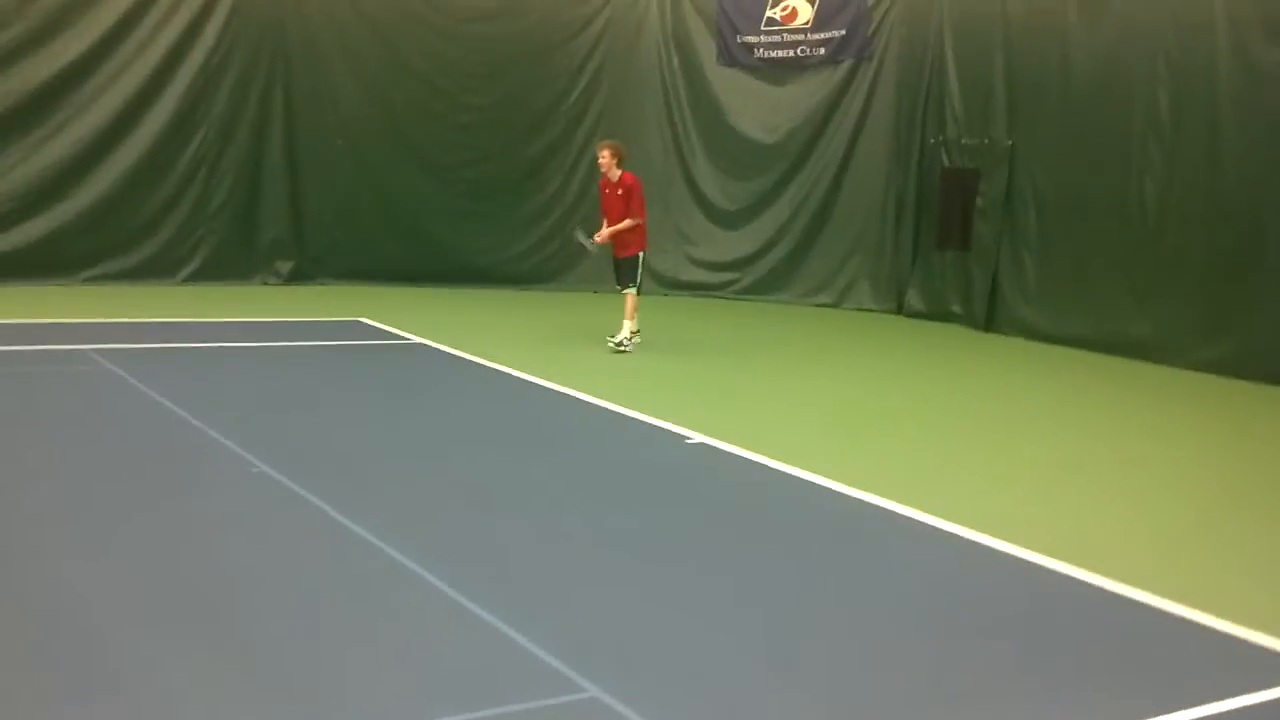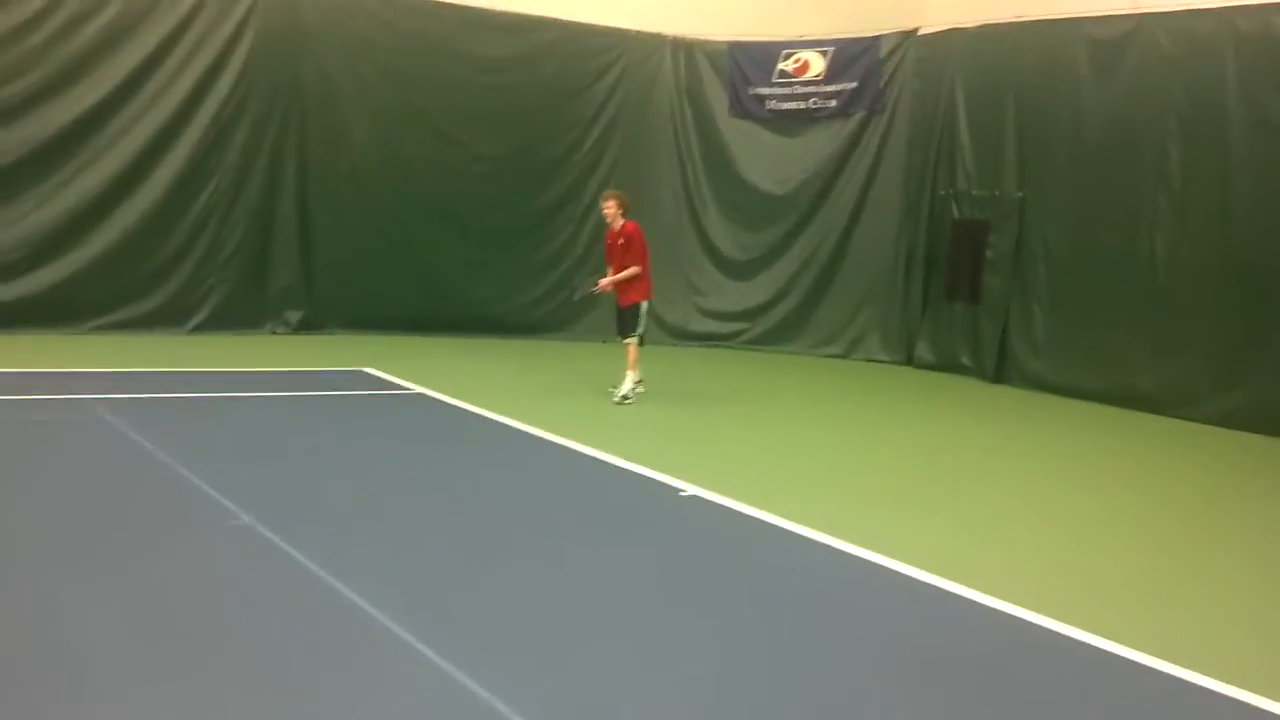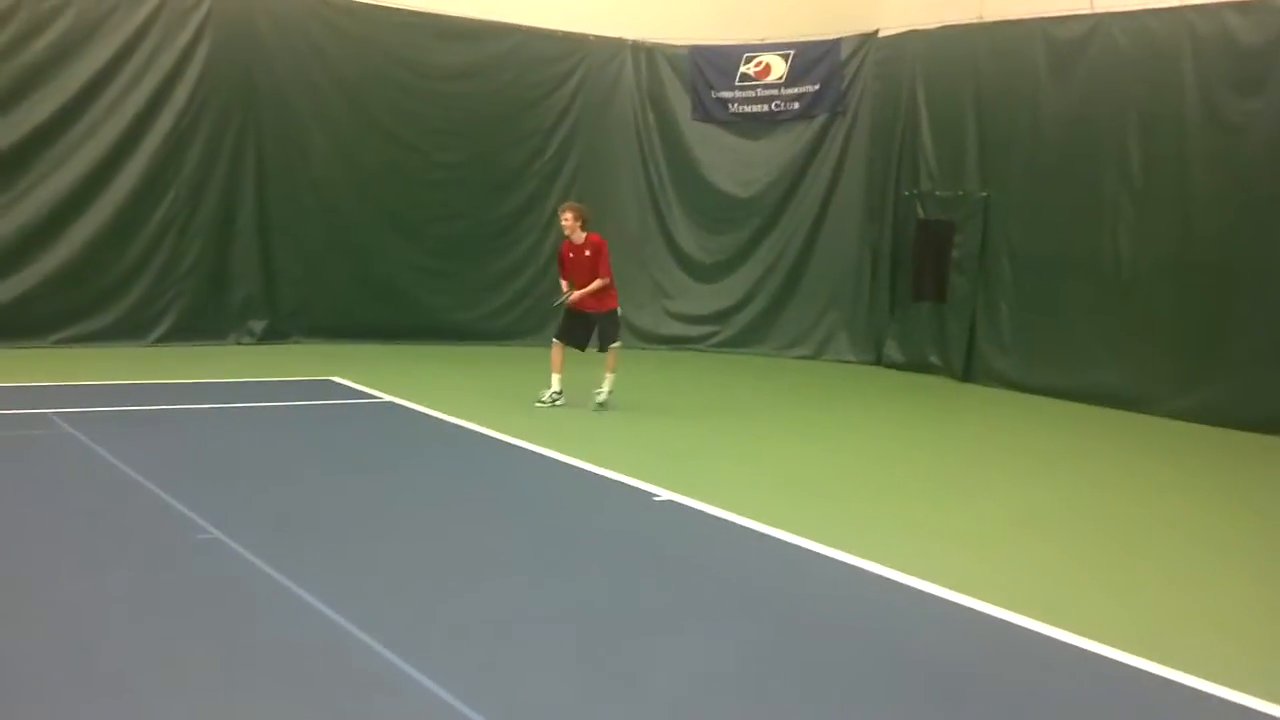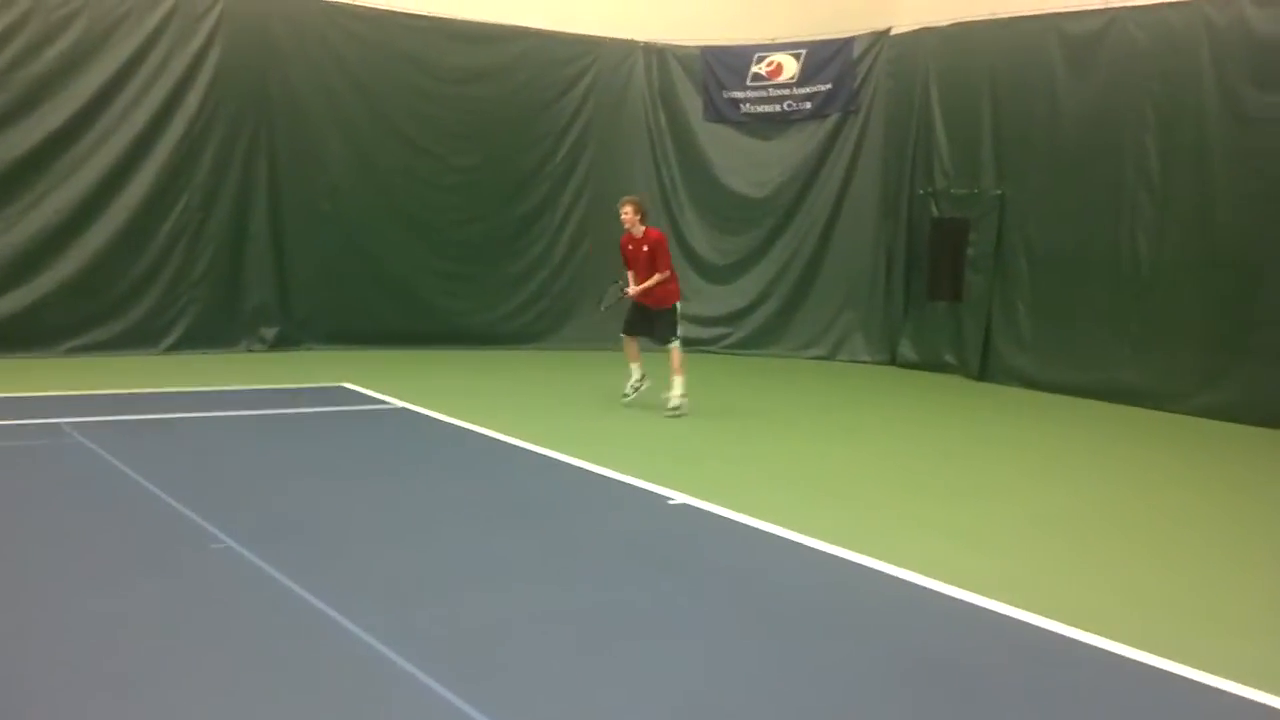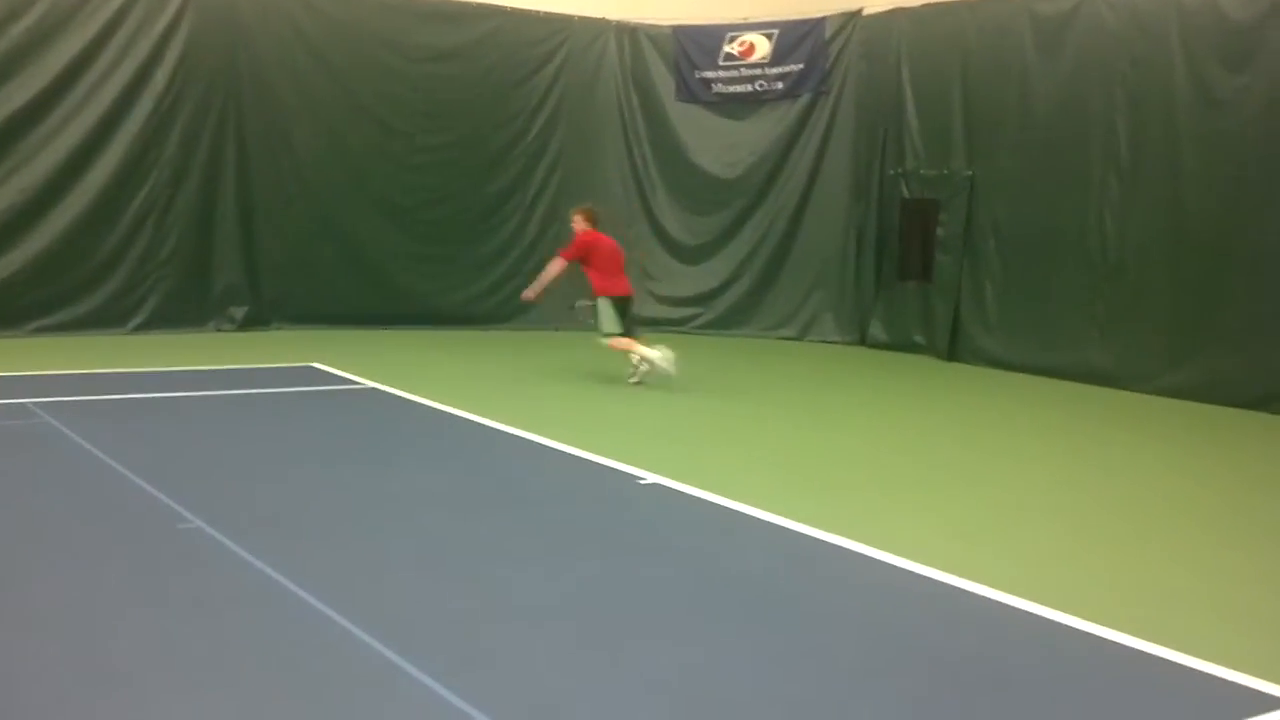
dt=0.5s
person 1, frame 1
left shoulder: (631, 182)
right shoulder: (603, 184)
left elbow: (636, 218)
left wrist: (611, 231)
right wrist: (603, 231)
left hip: (633, 244)
right hip: (618, 244)
left knee: (630, 288)
right knee: (625, 288)
left ankle: (625, 336)
right ankle: (633, 331)
person 1, frame 2
left shoulder: (633, 231)
right shoulder: (610, 233)
left elbow: (637, 268)
left wrist: (611, 280)
right wrist: (609, 280)
left hip: (637, 294)
right hip: (622, 293)
left knee: (632, 338)
right knee: (627, 338)
left ankle: (629, 386)
right ankle: (636, 380)
person 1, frame 3
left shoulder: (597, 243)
right shoulder: (564, 248)
left elbow: (605, 278)
right elbow: (564, 277)
left wrist: (582, 293)
right wrist: (567, 292)
left hip: (605, 303)
right hip: (577, 305)
left knee: (611, 345)
right knee: (558, 342)
left ankle: (606, 388)
right ankle: (556, 391)
person 1, frame 4
left shoulder: (657, 238)
right shoulder: (625, 241)
left elbow: (664, 272)
left wrist: (640, 288)
right wrist: (632, 285)
left hip: (665, 297)
right hip: (642, 297)
left knee: (672, 343)
right knee: (628, 334)
left ankle: (678, 394)
right ankle: (637, 378)
person 1, frame 5
left shoulder: (583, 240)
right shoulder: (607, 240)
left elbow: (559, 264)
left wrist: (536, 287)
left hip: (607, 293)
right hip: (623, 292)
left knee: (611, 339)
right knee: (624, 335)
left ankle: (655, 354)
right ankle: (641, 359)
